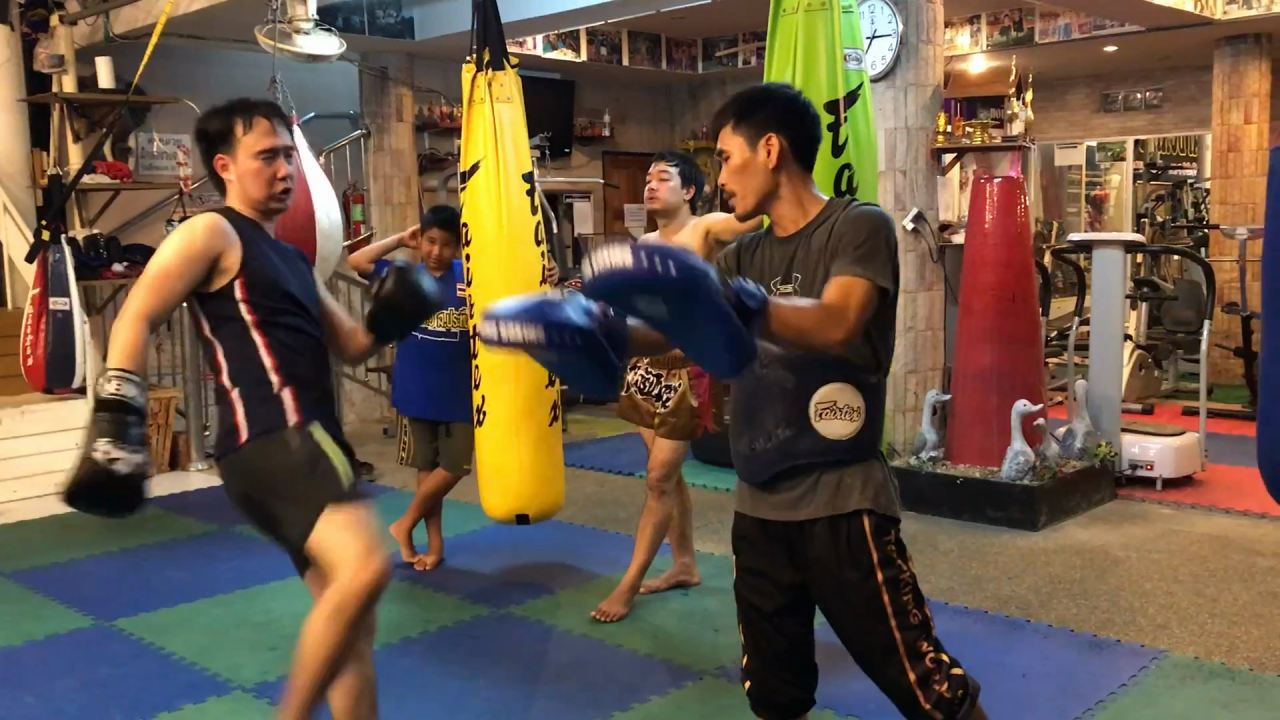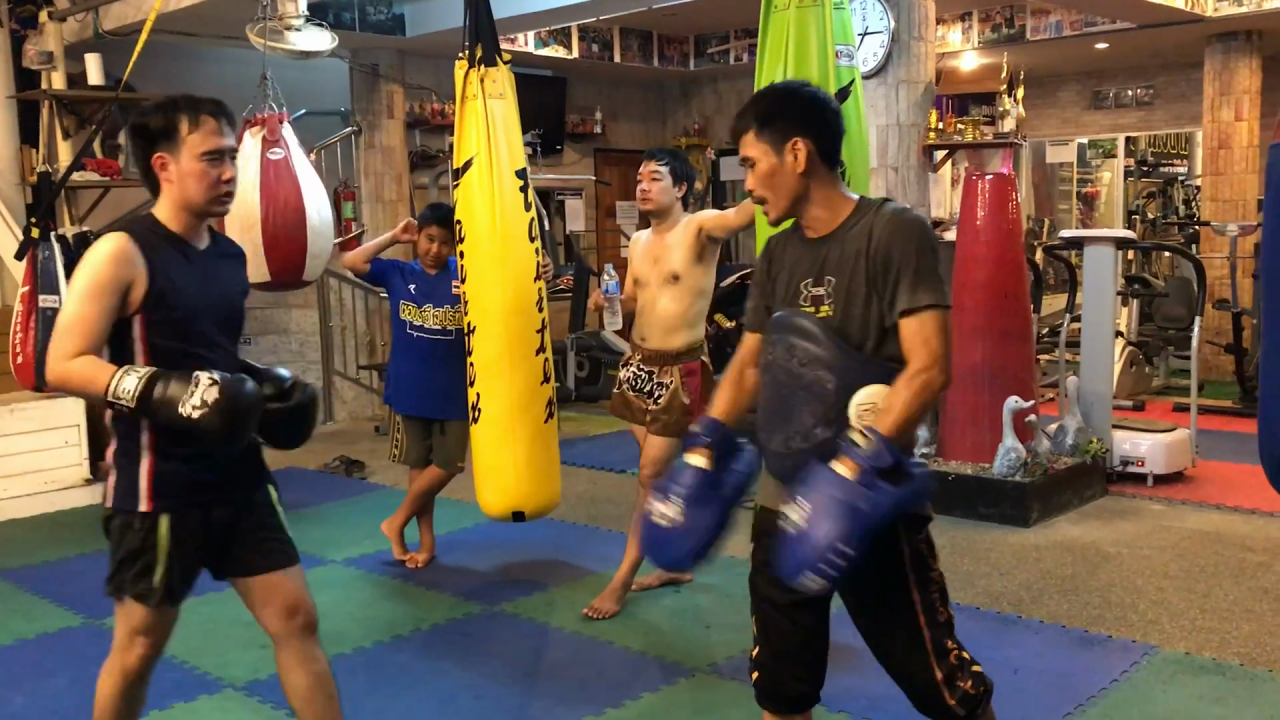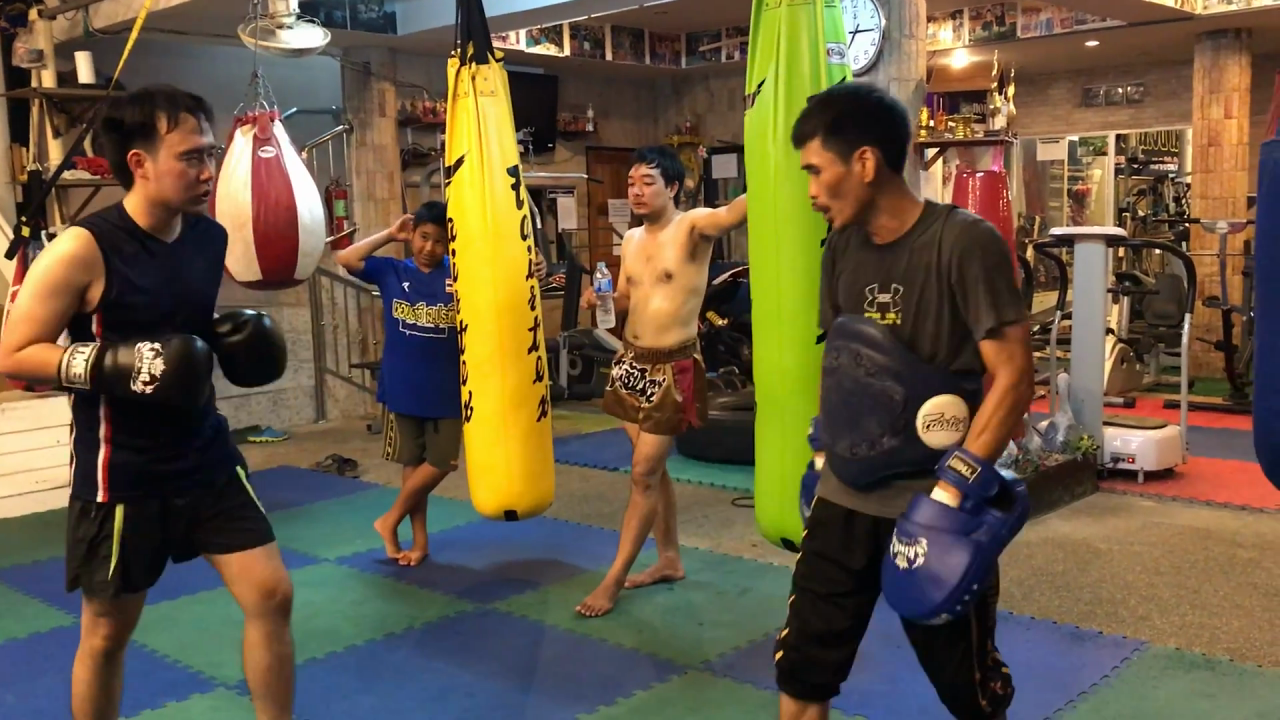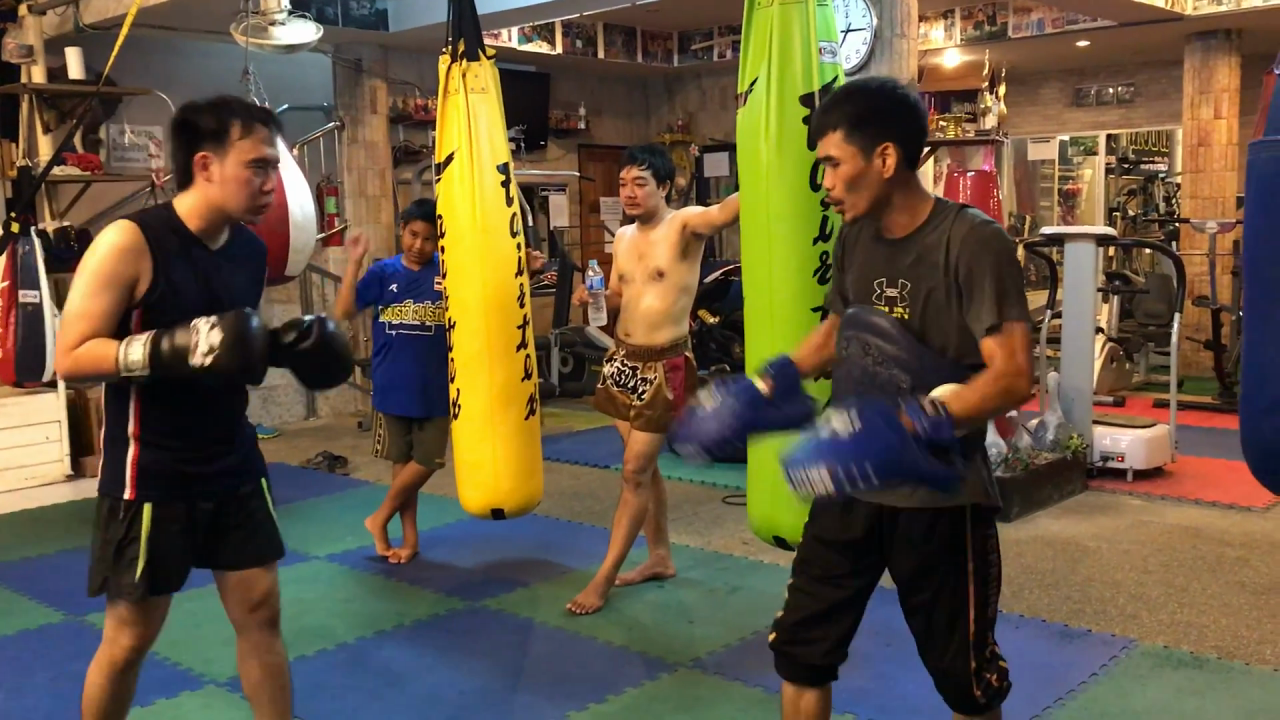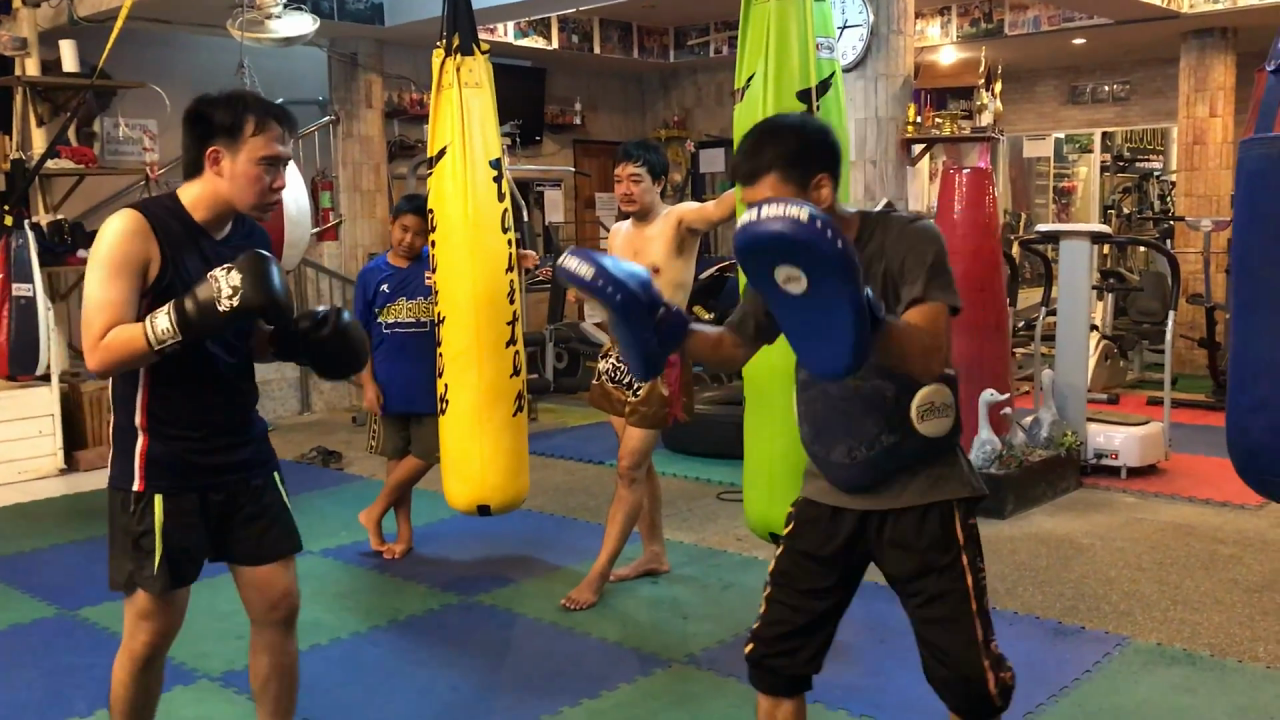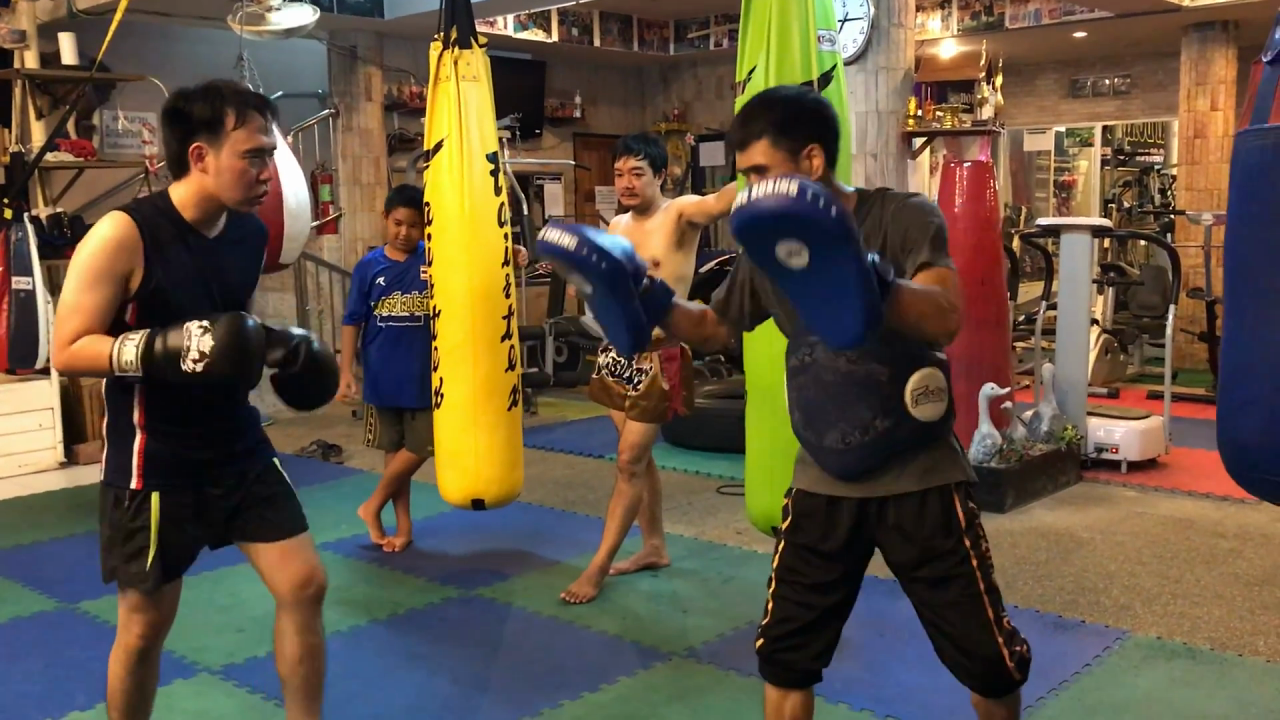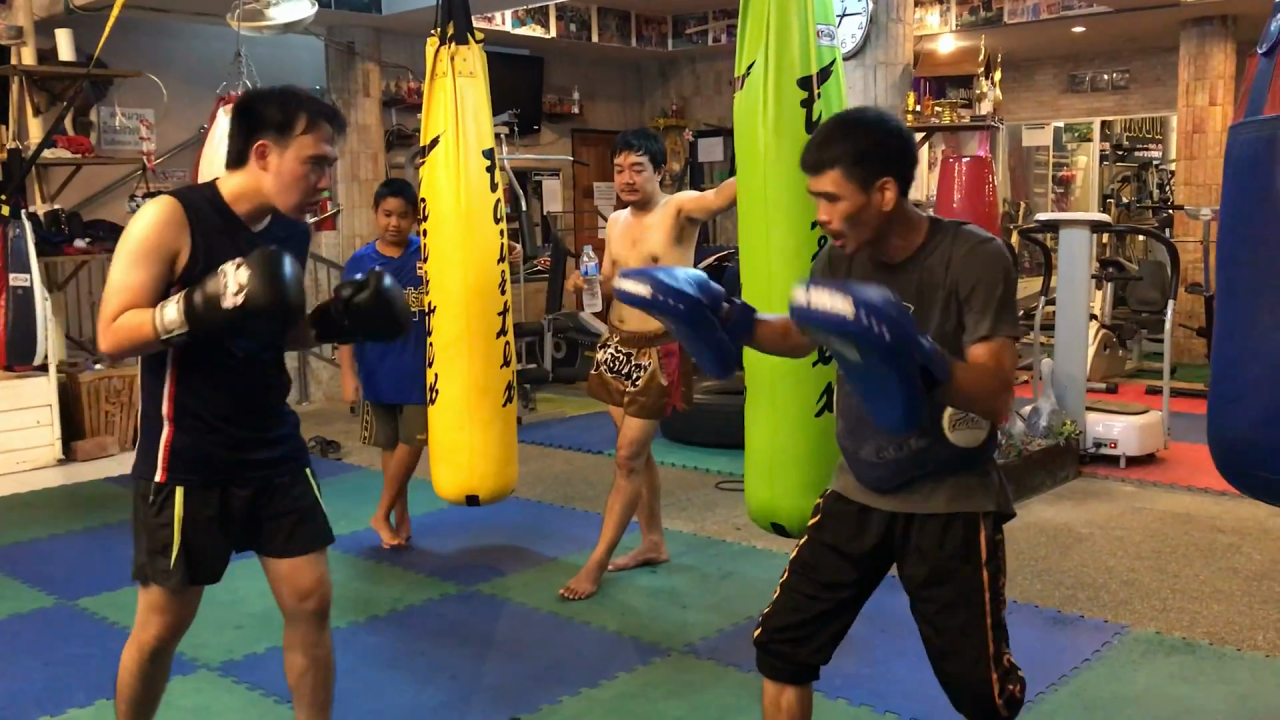
dt=0.3s
person 1, frame 1
left shoulder: (288, 259)
right shoulder: (210, 234)
left elbow: (352, 345)
right elbow: (133, 323)
left wrist: (399, 307)
right wrist: (116, 420)
left hip: (304, 443)
right hip: (271, 440)
left knee: (362, 612)
right knee: (362, 572)
person 1, frame 2
left shoulder: (229, 257)
right shoulder: (122, 253)
right elbow: (62, 364)
left wrist: (263, 385)
right wrist: (166, 393)
left hip: (236, 474)
right hip: (157, 483)
left knee: (296, 620)
right knee: (138, 647)
person 1, frame 3
left shoulder: (210, 237)
right shoulder: (83, 250)
left wrist: (231, 337)
right wrist: (114, 364)
left hip: (205, 456)
right hip: (120, 474)
left knee: (272, 595)
right knee: (106, 633)
person 1, frame 4
left shoulder: (250, 248)
right shoulder: (127, 243)
right elbow: (72, 358)
left wrist: (282, 347)
right wrist: (172, 347)
left hip: (231, 463)
right hip: (150, 475)
left knee: (260, 611)
right knee: (130, 637)
person 1, frame 5
left shoulder: (252, 238)
right shoulder: (133, 230)
right elbow: (100, 354)
left wrist: (296, 338)
right wrist: (193, 309)
left hip: (244, 456)
right hip: (160, 466)
left knee: (278, 608)
right knee: (151, 628)
person 1, frame 6
left shoulder: (251, 232)
right shoulder: (122, 236)
right elbow: (67, 351)
left wrist: (275, 347)
right wrist: (163, 350)
left hip: (238, 449)
right hip: (155, 462)
left knee: (305, 586)
right knee: (145, 624)
person 1, frame 7
left shoulder: (292, 233)
right shoulder: (169, 219)
right elbow: (113, 335)
left wrist: (334, 322)
right wrist: (205, 302)
left hip: (274, 452)
right hip: (187, 457)
left knee: (310, 602)
right knee: (162, 624)
person 2, frame 1
left shoulder: (860, 227)
right shoulder: (748, 253)
left elbow: (836, 326)
right elbow: (672, 331)
left wrist: (717, 296)
right wrist: (592, 325)
left hip: (842, 504)
right hip: (762, 507)
person 2, frame 2
left shoulder: (897, 233)
right shoulder: (777, 255)
left elbow: (928, 367)
right elbow: (750, 363)
left wrist: (856, 471)
right wrist: (700, 457)
right hip: (785, 501)
person 2, frame 3
left shoulder: (966, 243)
right shoulder: (841, 249)
left elbow: (1012, 380)
left wrist: (954, 493)
left hip: (935, 505)
right hip: (844, 499)
person 2, frame 4
left shoulder: (973, 241)
right shoulder: (852, 239)
left elbow: (1012, 373)
left wrist: (914, 426)
right wrist: (766, 384)
left hip: (940, 494)
right hip: (849, 486)
right knee: (802, 648)
person 2, frame 5
left shoulder: (908, 240)
left elbow: (927, 356)
right elbow: (733, 344)
left hip: (922, 491)
right hip: (829, 494)
right knee: (774, 657)
person 2, frame 6
left shoulder: (904, 218)
right shoulder: (768, 247)
left elbow: (943, 322)
right elbow: (714, 326)
left wrist: (860, 274)
right wrist: (647, 296)
left hip: (920, 478)
right hip: (824, 483)
left knee: (988, 661)
right knee: (785, 651)
person 2, frame 7
left shoulder: (977, 259)
right shoulder: (837, 261)
left elbow: (993, 396)
right elbow: (798, 337)
left wrist: (925, 363)
right wrist: (733, 317)
left hip: (955, 502)
right hip: (860, 492)
right knee: (781, 645)
person 3, frame 1
left shoulder: (708, 230)
right shoulder: (645, 244)
left elbow: (750, 217)
left hip: (688, 372)
right hip: (648, 367)
left knee: (659, 479)
right knee: (668, 471)
left ankle: (629, 584)
right ankle: (684, 565)
person 3, frame 2
left shoulder: (701, 227)
right shoulder: (637, 241)
left elbow: (743, 214)
right wrist: (607, 301)
left hip: (680, 370)
right hip: (638, 365)
left knee: (651, 475)
right knee: (659, 468)
left ankle: (621, 581)
person 3, frame 3
left shoulder: (693, 225)
right shoulder: (631, 238)
left elbow: (734, 212)
right wrist: (600, 299)
left hip: (672, 369)
right hip: (631, 363)
left knee: (643, 473)
right knee: (653, 466)
left ankle: (614, 579)
right ankle: (669, 559)
person 3, frame 4
left shoulder: (686, 224)
right shoulder: (623, 236)
left elbow: (726, 211)
right wrist: (593, 296)
left hip: (664, 365)
right hip: (623, 360)
left knee: (634, 471)
right knee: (643, 464)
left ankle: (604, 576)
right ankle: (660, 557)
person 3, frame 5
left shoulder: (681, 219)
right shoulder: (617, 232)
left elbow: (722, 207)
right hip: (620, 356)
left knee: (629, 467)
right knee: (638, 460)
left ankle: (599, 572)
right ankle: (654, 552)
person 3, frame 6
left shoulder: (681, 213)
right shoulder: (615, 225)
left elbow: (722, 201)
left hip: (659, 356)
right hip: (618, 351)
left knee: (629, 461)
right knee: (638, 455)
left ankle: (598, 566)
right ankle: (654, 547)
person 3, frame 7
left shoulder: (680, 208)
right shoulder: (615, 221)
left elbow: (722, 196)
right wrist: (585, 283)
left hip: (658, 352)
right hip: (616, 346)
left knee: (628, 457)
right knee: (636, 451)
left ankle: (597, 562)
right ankle: (653, 542)
person 4, frame 1
left shoulder: (471, 275)
right elbow: (356, 261)
right wrist: (402, 238)
left hip: (459, 396)
right hip: (417, 393)
left knee: (455, 466)
right knee: (426, 466)
left ankle: (406, 524)
right ankle: (434, 541)
person 4, frame 2
right shoulder: (398, 274)
right elbow: (351, 262)
left wrist: (537, 270)
right wrist: (394, 237)
left hip: (453, 392)
right hip: (409, 390)
left knee: (446, 465)
right knee: (419, 465)
left ankle: (397, 521)
right ankle: (426, 540)
person 4, frame 3
right shoulder: (392, 271)
right elbow: (345, 259)
left wrist: (531, 268)
right wrist: (390, 234)
left hip: (447, 390)
right hip: (403, 388)
left knee: (439, 463)
right knee: (413, 463)
left ankle: (390, 519)
right ankle: (419, 538)
person 4, frame 4
right shoulder: (383, 272)
right elbow: (343, 312)
left wrist: (526, 262)
right wrist: (354, 263)
left hip: (434, 388)
right hip: (391, 387)
left knee: (425, 462)
right knee: (402, 461)
left ankle: (379, 519)
right ankle: (408, 536)
person 4, frame 5
right shoulder: (371, 273)
right elbow: (359, 333)
left wrist: (517, 258)
right wrist: (368, 382)
left hip: (430, 383)
right hip: (389, 384)
left knee: (423, 454)
right knee: (397, 456)
left ankle: (375, 512)
right ankle: (404, 531)
person 4, frame 6
right shoulder: (368, 267)
right elbow: (352, 323)
left wrist: (512, 254)
right wrist: (346, 371)
left hip: (423, 377)
right hip: (382, 377)
left knee: (419, 448)
right knee: (394, 449)
left ankle: (373, 507)
right ankle: (403, 525)
person 4, frame 7
right shoulder: (360, 262)
left wrist: (505, 249)
right wrist: (349, 373)
left hip: (419, 371)
right hip: (377, 372)
left knee: (412, 442)
right knee: (390, 445)
left ankle: (383, 511)
right ankle: (401, 520)
